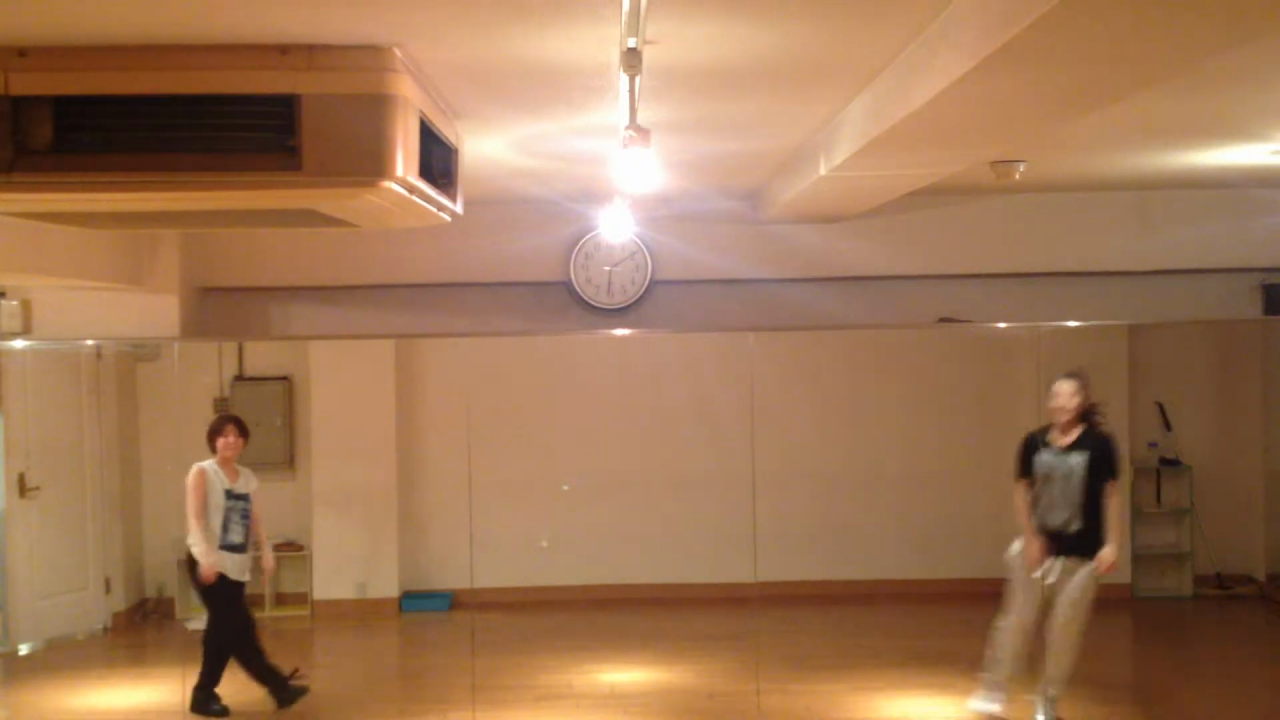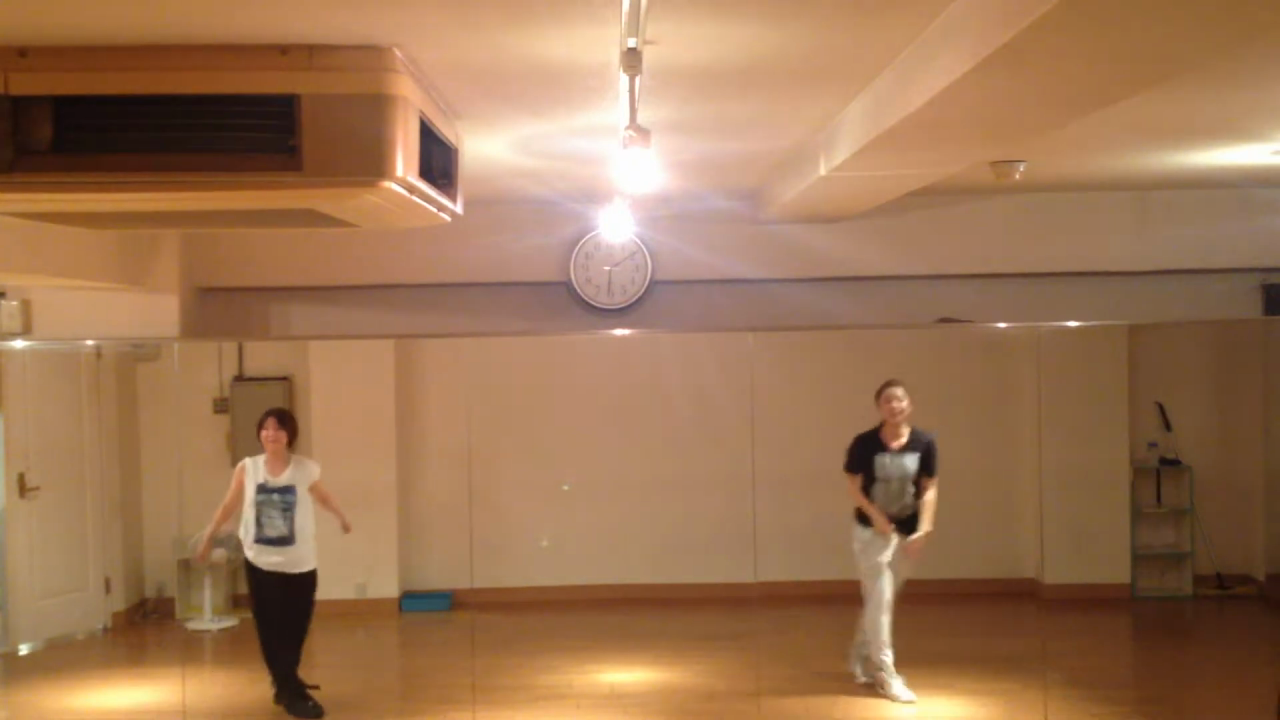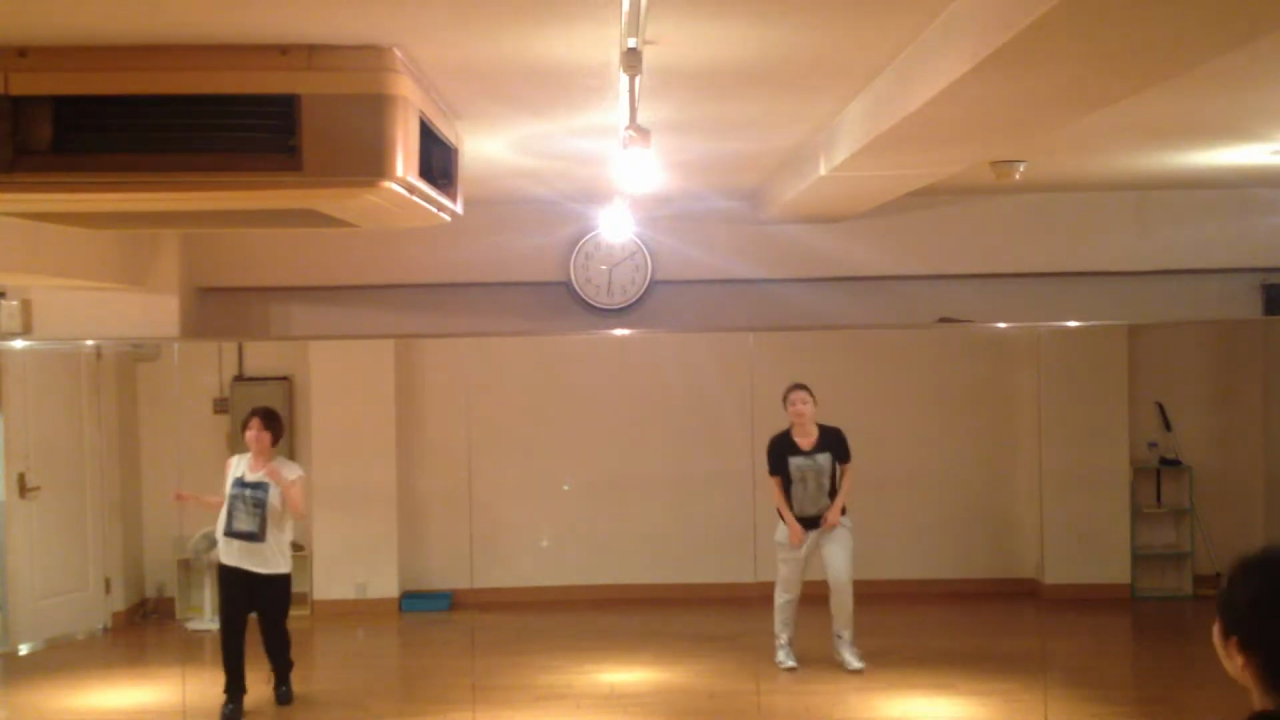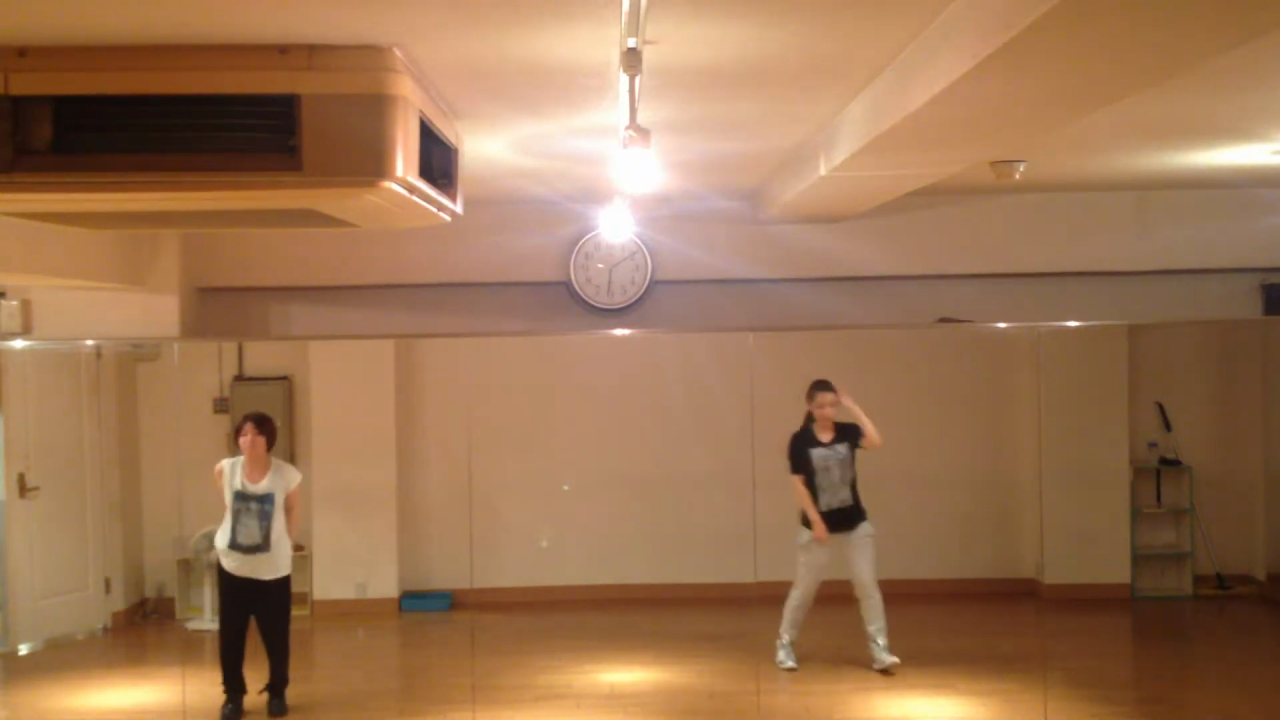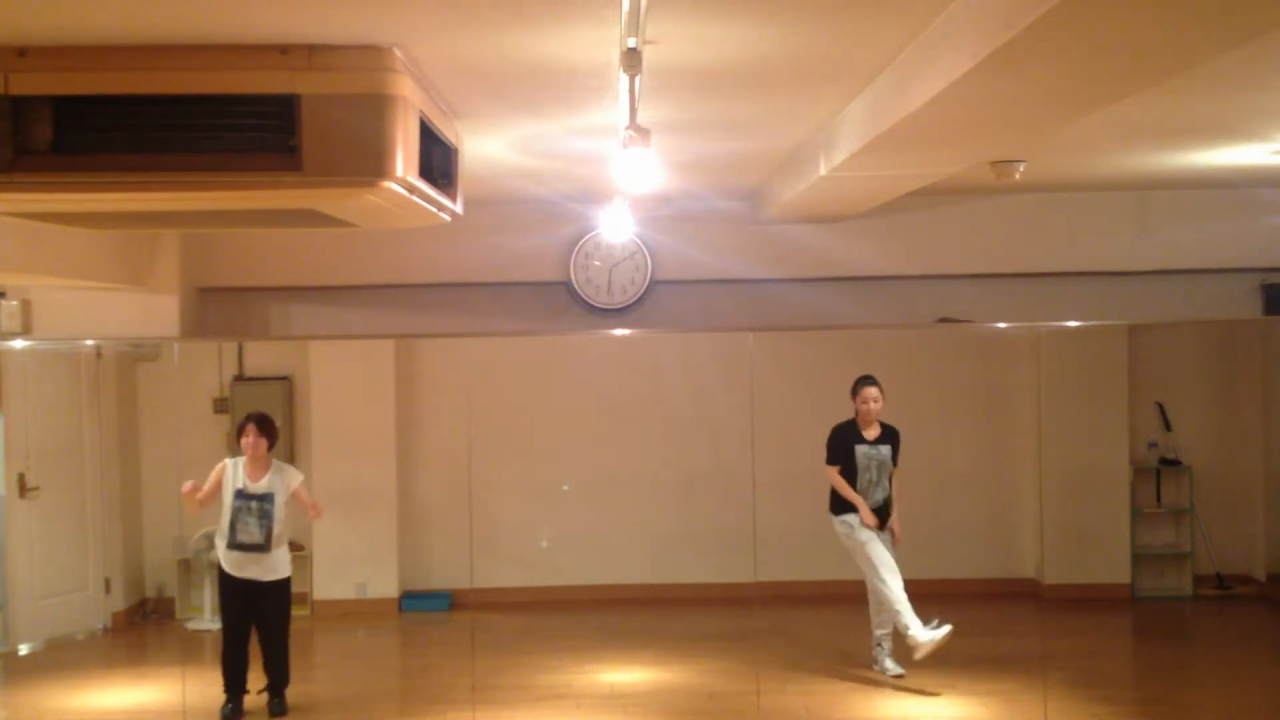
dt=0.7s
person 1, frame 1
left shoulder: (1099, 442)
right shoulder: (1033, 442)
left elbow: (1111, 495)
right elbow: (1023, 492)
left wrist: (1111, 546)
right wrist: (1028, 539)
left hip: (1083, 551)
right hip: (1038, 543)
left knee: (1064, 628)
right knee: (1015, 621)
person 1, frame 2
left shoulder: (924, 442)
right shoulder: (864, 443)
left elbow: (929, 489)
right elbow: (854, 486)
left wrist: (923, 529)
right wrist: (876, 516)
left hip: (905, 529)
right hip: (871, 529)
left knee: (883, 600)
right knee: (878, 600)
left ankle: (861, 656)
right ankle: (888, 676)
person 1, frame 3
left shoulder: (833, 437)
right shoulder: (778, 445)
left elbow: (845, 471)
right elbow: (776, 486)
left wrist: (837, 507)
right wrist: (790, 522)
left hip: (831, 522)
right hip: (795, 525)
left knee: (842, 580)
right knee: (788, 586)
left ankle: (844, 644)
right ankle: (783, 645)
person 1, frame 4
left shoulder: (847, 430)
right shoulder: (800, 440)
left elbow: (875, 441)
right elbow: (799, 484)
left wrist: (854, 409)
right wrist: (815, 521)
left hip: (855, 522)
right hip: (819, 525)
left knee: (867, 584)
right knee: (804, 588)
left ankle: (879, 650)
right ankle: (785, 644)
person 1, frame 5
left shoulder: (892, 434)
right shoulder: (842, 433)
left elbow: (890, 476)
right elbow: (832, 474)
left wrist: (894, 514)
right wrist: (861, 505)
left hip: (880, 518)
right hip: (850, 515)
left knee: (881, 585)
right knee: (885, 573)
left ankle: (881, 652)
right ankle: (917, 633)
person 2, frame 1
left shoulder: (247, 478)
right shoulder: (201, 472)
left elbow: (254, 520)
right elbow: (194, 518)
left wrist: (266, 550)
right wrist: (205, 555)
left hip: (237, 567)
right hip: (209, 566)
left knee: (223, 633)
right knee: (240, 628)
left ankle: (203, 696)
right ankle: (279, 685)
person 2, frame 2
left shoulder: (305, 469)
right shoulder: (246, 468)
left elbow: (322, 496)
right elbow: (228, 507)
left wrist: (342, 517)
right wrist: (206, 539)
left hip: (300, 563)
right hip: (260, 562)
left knee: (296, 628)
right knee: (272, 629)
left ankle: (285, 686)
right ankle: (293, 694)
person 2, frame 3
left shoulder: (289, 471)
right shoulder: (234, 463)
left elbow: (298, 512)
left wrist: (280, 483)
right wrist: (195, 498)
left hip: (272, 565)
right hip: (232, 561)
left knee: (274, 629)
right knee: (231, 630)
left ankle: (283, 680)
right ankle: (234, 694)
person 2, frame 4
left shoulder: (286, 475)
right shoulder: (224, 470)
left wrist: (286, 543)
left hip: (273, 571)
right hip: (232, 569)
left knee: (276, 637)
right knee: (231, 637)
left ankle: (277, 693)
right ankle: (234, 695)
person 2, frame 5
left shoulder: (287, 475)
right shoulder: (226, 469)
left elbow: (309, 506)
right elbow: (198, 504)
left wrist: (315, 510)
right wrist: (190, 493)
left hip: (274, 572)
right hip: (233, 570)
left knee: (275, 637)
right knee: (233, 636)
left ankle: (277, 693)
